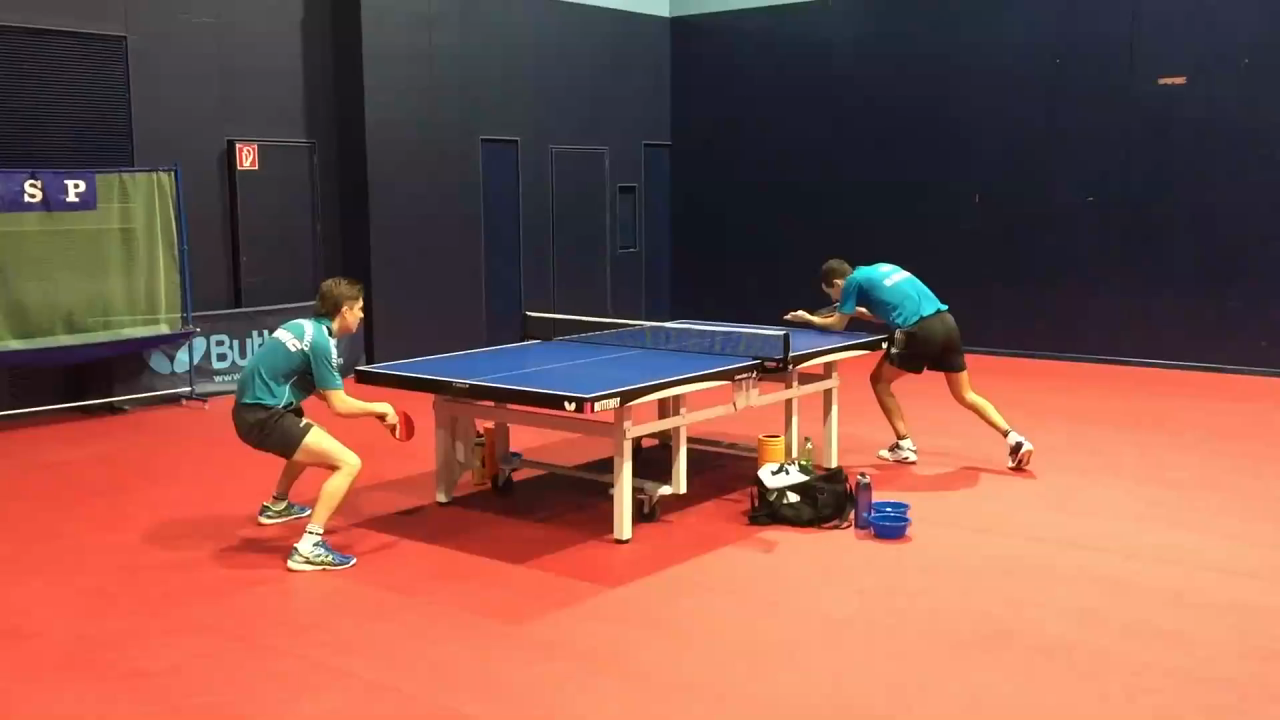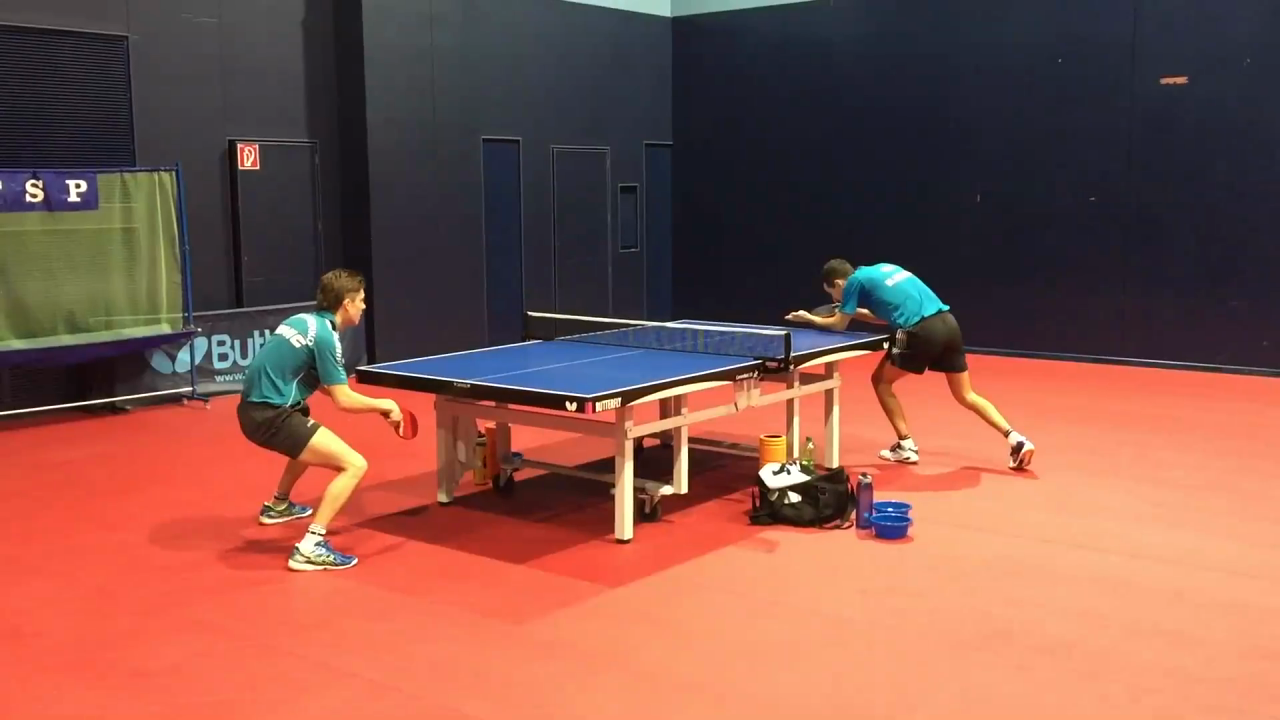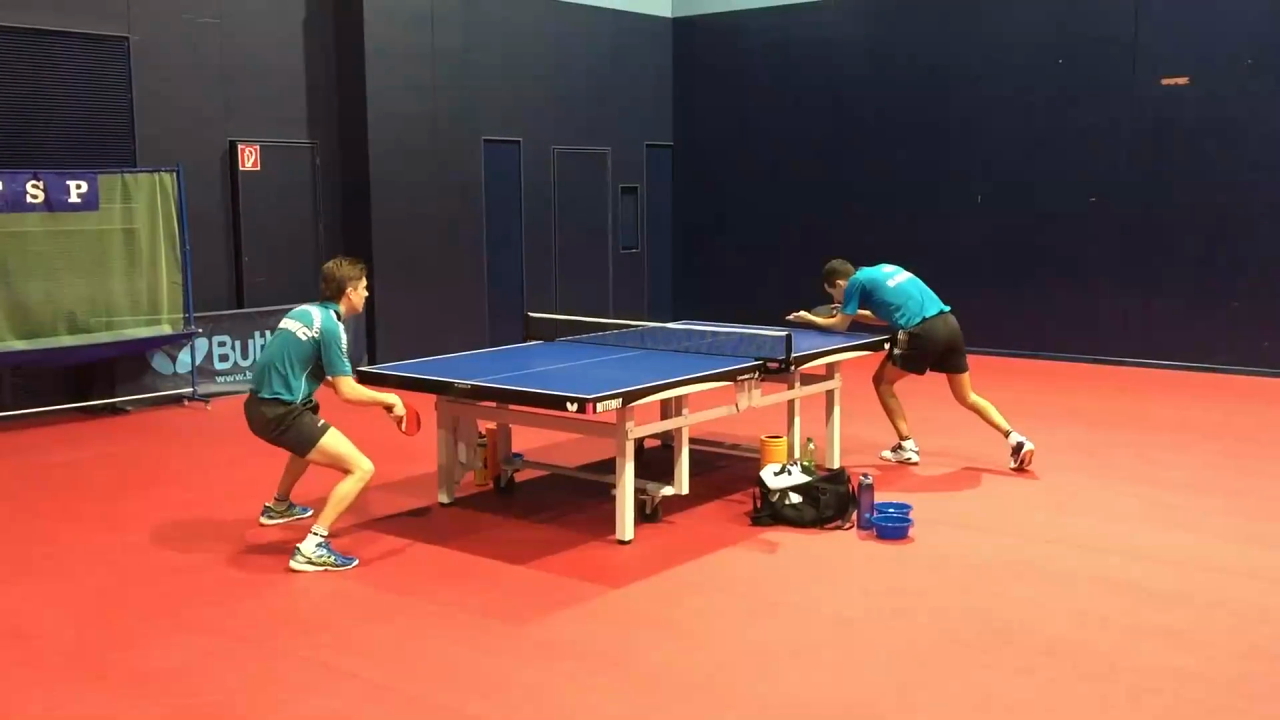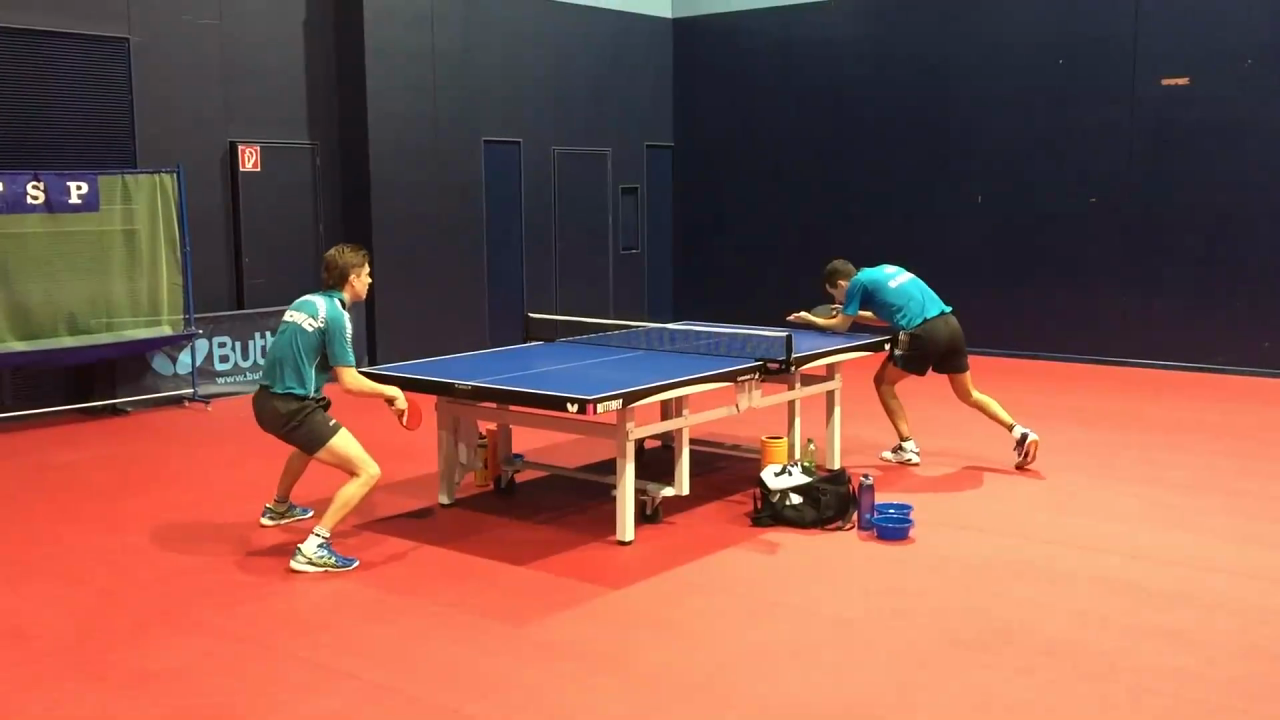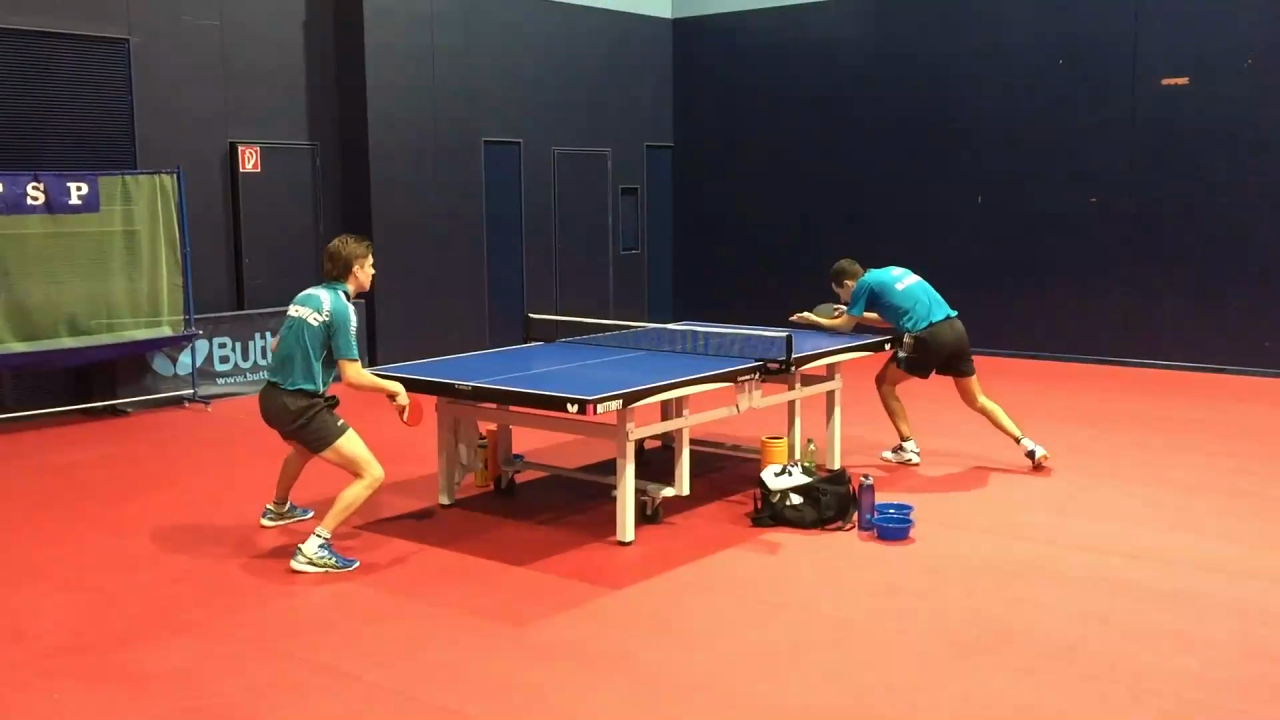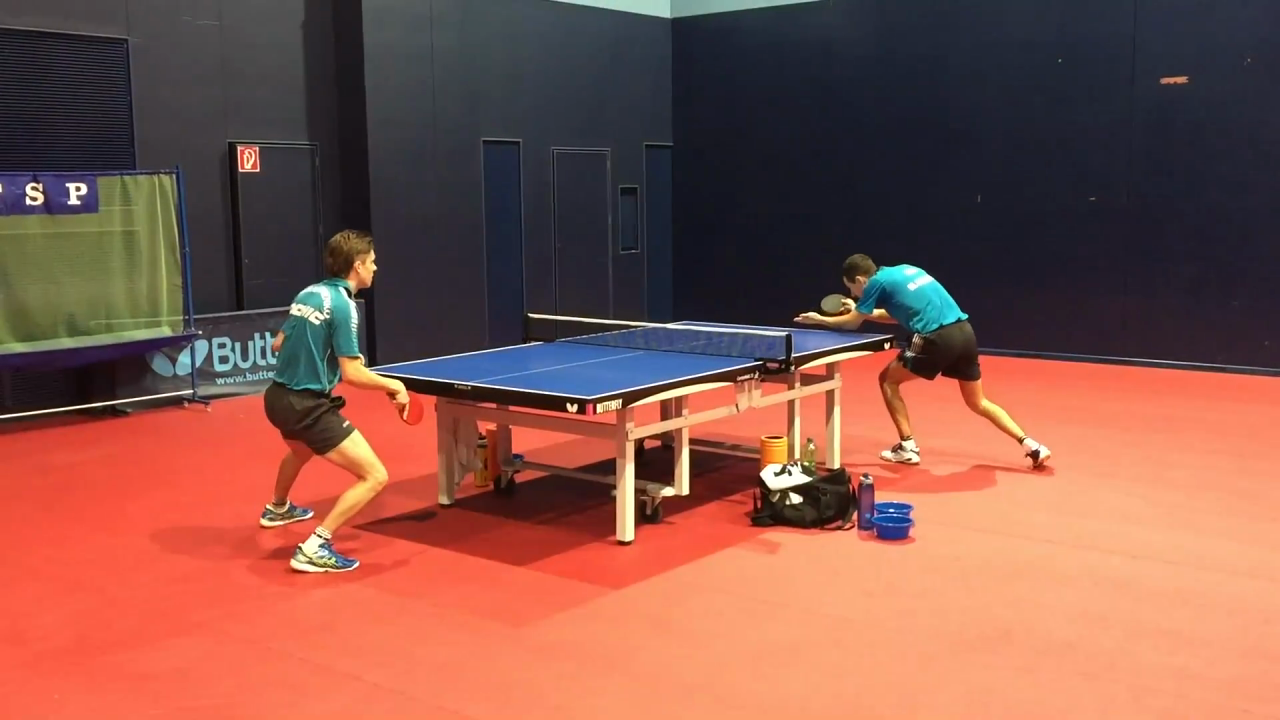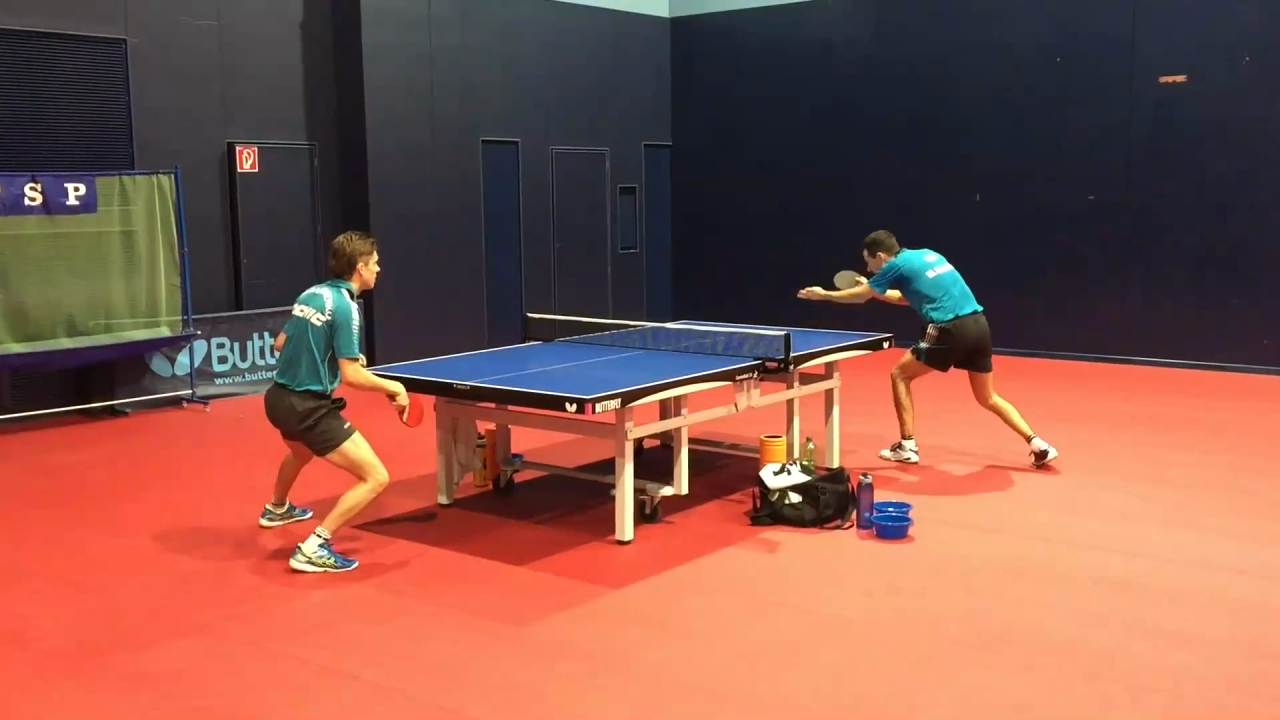
dt=0.2s
person 1, frame 1
left shoulder: (301, 325)
right shoulder: (321, 341)
right elbow: (339, 406)
left wrist: (323, 391)
right wrist: (380, 408)
left hip: (251, 410)
right hip: (263, 418)
left knee: (311, 439)
right knee: (348, 463)
left ankle: (277, 505)
right ankle: (309, 546)
person 1, frame 2
left shoulder: (301, 320)
right shoulder: (325, 336)
right elbow: (343, 400)
left wrist: (323, 384)
right wrist: (385, 405)
left hip: (255, 409)
right hip: (270, 417)
left knee: (313, 438)
right knee: (354, 465)
left ankle: (278, 505)
right ankle: (310, 547)
person 1, frame 3
left shoulder: (303, 312)
right shoulder: (330, 326)
right elbow: (348, 392)
left wrist: (327, 377)
right wrist: (389, 399)
left hip: (260, 405)
right hip: (280, 413)
left knee: (313, 439)
right knee: (361, 469)
left ankle: (278, 506)
right ankle: (312, 547)
person 1, frame 4
left shoulder: (305, 302)
right shoulder: (335, 315)
right elbow: (350, 383)
right wrist: (391, 392)
left hip: (267, 400)
right hip: (292, 408)
left knee: (310, 442)
right knee: (367, 472)
left ankle: (278, 508)
right ankle: (313, 548)
person 1, frame 5
left shoulder: (306, 296)
right shoulder: (340, 308)
left elbow: (278, 347)
right elbow: (352, 376)
right wrist: (393, 387)
left hip: (273, 397)
right hip: (301, 405)
left knee: (306, 447)
right knee: (371, 474)
left ankle: (278, 509)
right ankle: (314, 548)
person 1, frame 6
left shoulder: (307, 293)
right shoulder: (342, 305)
left elbow: (279, 344)
right elbow: (352, 374)
right wrist: (394, 385)
left hip: (278, 397)
right hip: (308, 405)
left knee: (301, 450)
right knee: (375, 477)
left ankle: (277, 509)
right ankle: (314, 547)
person 1, frame 7
left shoulder: (310, 294)
right shoulder: (344, 307)
left elbow: (281, 344)
right elbow: (352, 375)
right wrist: (394, 387)
left hip: (279, 398)
right hip: (309, 407)
left knee: (301, 451)
right knee: (376, 478)
left ankle: (277, 509)
right ankle: (314, 547)
person 2, frame 1
left shoulder: (854, 280)
right shoulder: (882, 269)
left elbow: (837, 325)
left wrist: (808, 318)
right wrist: (853, 309)
left hip: (920, 332)
right hip: (946, 322)
left knee: (880, 381)
right knee: (965, 395)
left ankle: (904, 446)
right ankle: (1014, 439)
person 2, frame 2
left shoulder: (856, 280)
right shoulder: (883, 269)
left elbow: (838, 325)
left wrist: (810, 318)
right wrist: (853, 310)
left hip: (921, 332)
right hip: (947, 323)
left knee: (881, 381)
right knee: (966, 395)
left ankle: (905, 446)
right ankle: (1016, 439)
person 2, frame 3
left shoulder: (857, 281)
right shoulder: (885, 270)
left elbow: (839, 325)
left wrist: (810, 319)
right wrist: (853, 311)
left hip: (922, 333)
right hip: (948, 324)
left knee: (882, 382)
right knee: (967, 396)
left ankle: (906, 447)
right ankle: (1016, 439)
person 2, frame 4
left shoulder: (859, 282)
right shoulder: (886, 271)
left elbow: (840, 326)
left wrist: (812, 319)
right wrist: (853, 313)
left hip: (923, 334)
right hip: (949, 324)
left knee: (883, 382)
right knee: (969, 394)
left ankle: (907, 447)
right ankle: (1020, 432)
person 2, frame 5
left shoulder: (865, 283)
right shoulder: (893, 272)
left elbow: (845, 326)
left wrist: (815, 320)
right wrist: (855, 313)
left hip: (928, 337)
right hip: (955, 329)
left knee: (885, 382)
right knee: (976, 400)
left ankle: (907, 447)
right ankle: (1027, 445)
person 2, frame 6
left shoulder: (878, 282)
right shoulder: (905, 271)
left elbow: (851, 323)
left wrist: (820, 319)
right wrist: (859, 309)
left hip: (937, 339)
right hip: (964, 332)
left knee: (888, 380)
right knee: (978, 403)
left ankle: (907, 447)
right ankle: (1030, 445)
person 2, frame 7
left shoulder: (897, 265)
right shoulder: (926, 255)
left elbow: (860, 296)
left wrist: (824, 295)
right wrist: (871, 288)
left hip: (950, 329)
right hip: (978, 324)
left knee: (900, 375)
right knee: (988, 398)
left ankle: (907, 446)
right ankle: (1037, 445)
